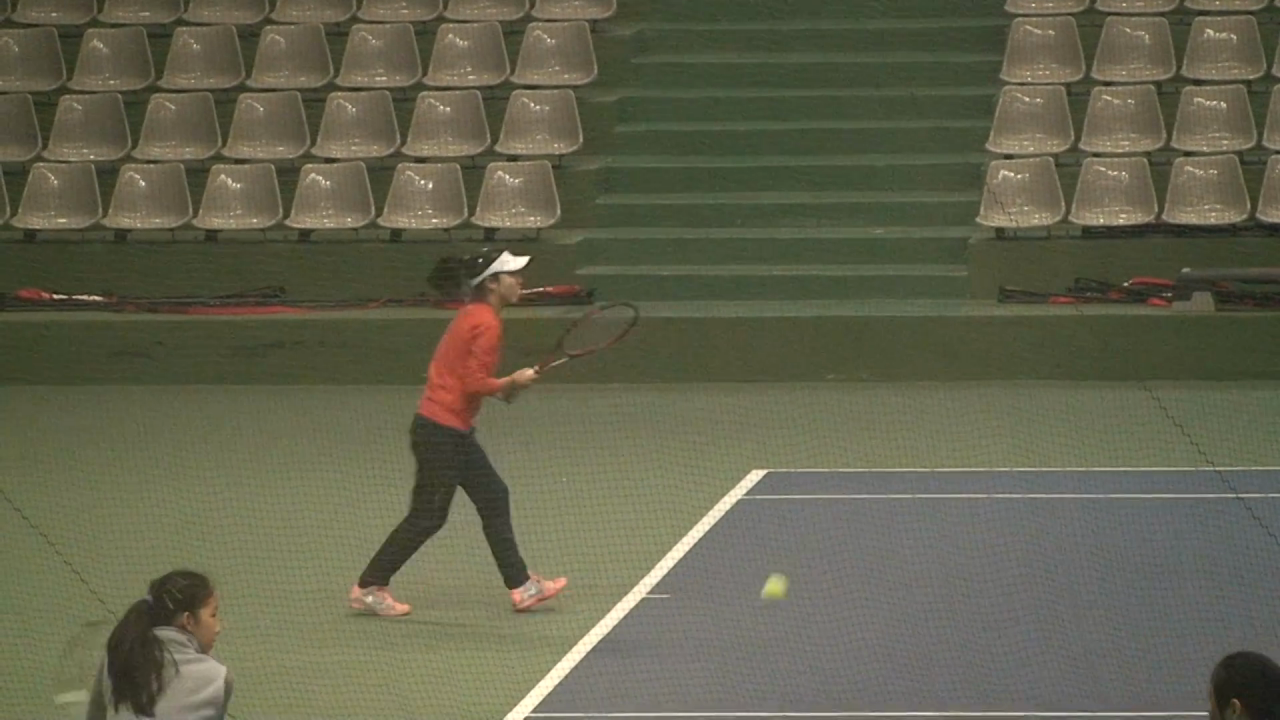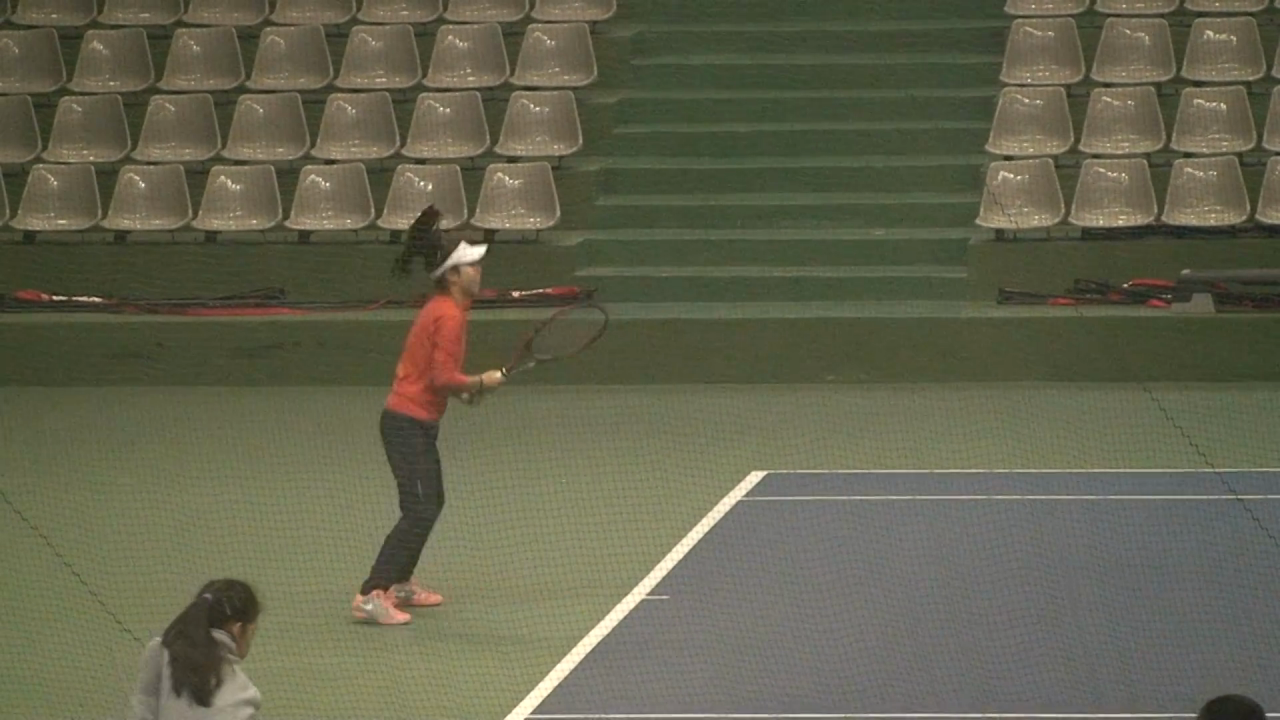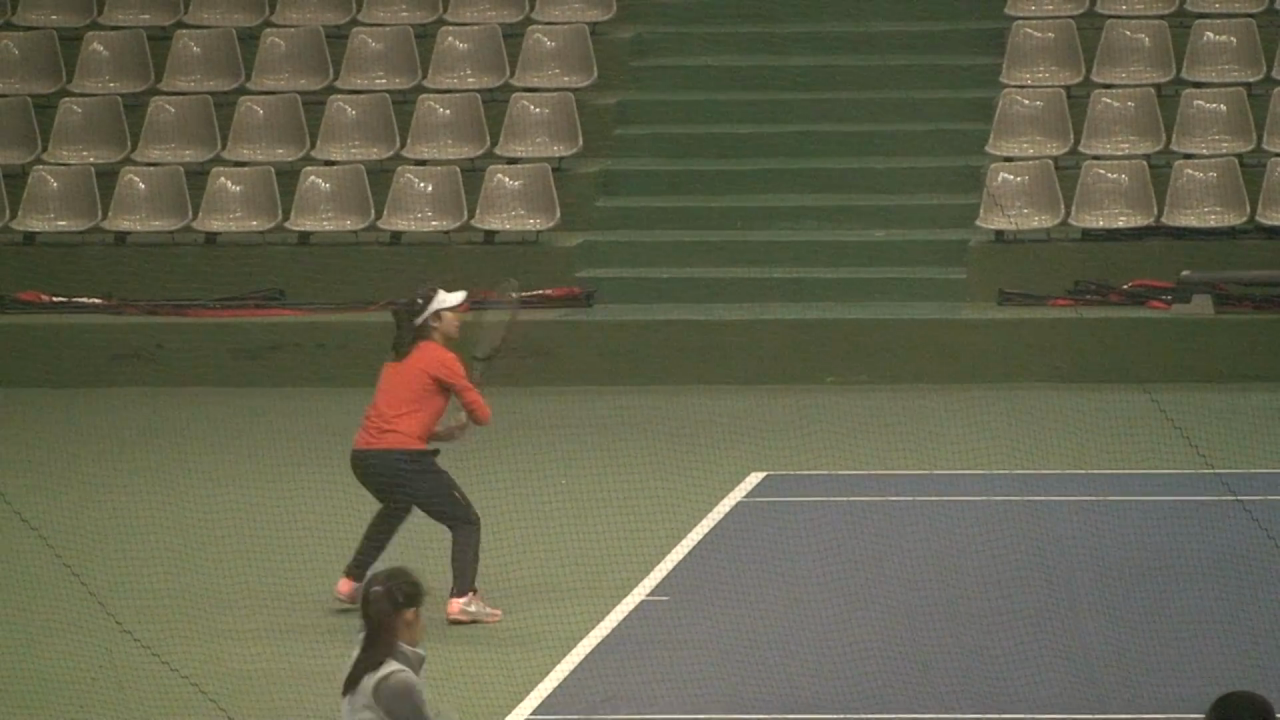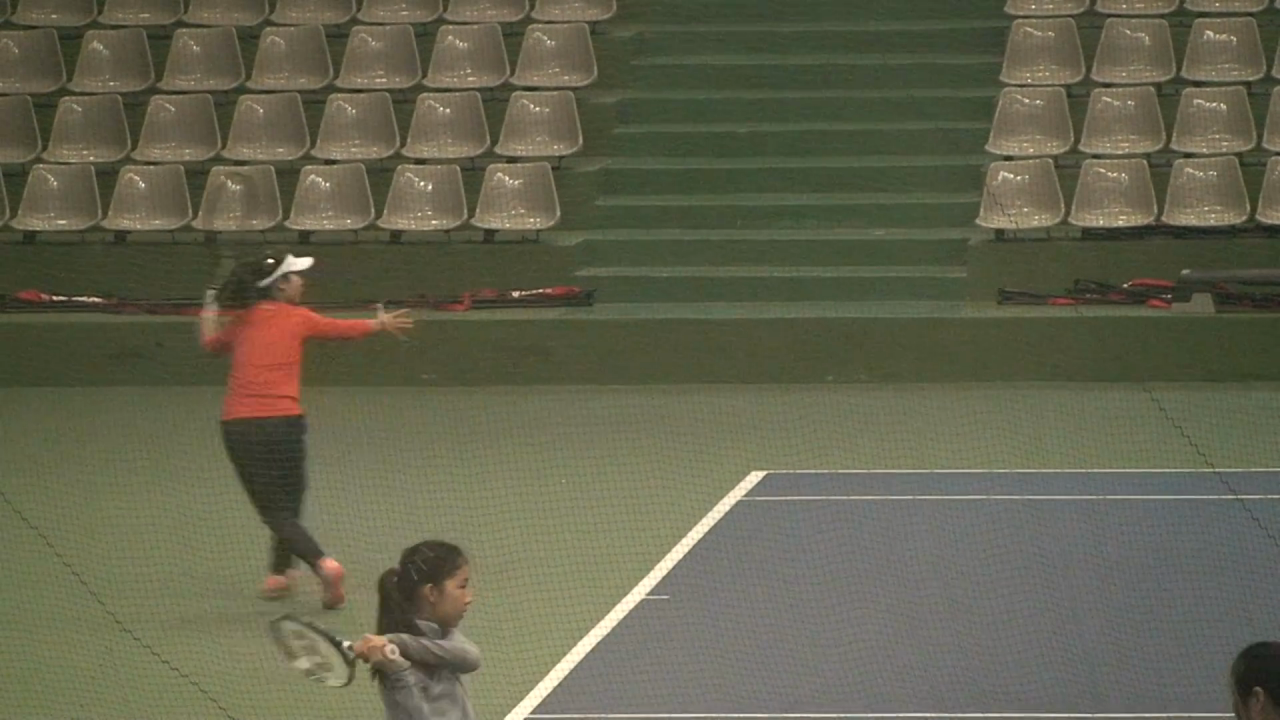
dt=0.4s
person 1, frame 1
left shoulder: (473, 315)
right shoulder: (487, 324)
right elbow: (476, 384)
left wrist: (501, 385)
right wrist: (513, 381)
left hip: (449, 427)
right hip: (441, 430)
left knee: (495, 497)
right knee: (427, 516)
left ankle: (521, 586)
right ankle: (368, 588)
person 1, frame 2
left shoulder: (439, 308)
right shoulder: (450, 315)
right elbow: (442, 377)
left wrist: (464, 387)
right wrist: (481, 382)
left hip: (409, 420)
right hip: (409, 424)
left knee: (429, 502)
right knee: (419, 513)
left ankle: (400, 583)
right ankle: (369, 596)
person 1, frame 3
left shoulder: (401, 359)
right shoulder: (443, 360)
right elbow: (481, 416)
left wrist: (441, 433)
right wrist: (471, 413)
left hip: (365, 456)
right hip: (404, 459)
left knee: (396, 508)
right knee: (465, 522)
left ankle: (350, 582)
right ankle: (463, 600)
person 1, frame 4
left shoulder: (241, 321)
right shoulder: (300, 318)
left elbow: (212, 344)
right elbow: (348, 328)
left wrist: (209, 320)
right wrist: (381, 323)
left hip: (238, 427)
right hip: (287, 424)
left knee: (275, 512)
right knee: (289, 500)
left ankle: (324, 566)
right ankle: (280, 574)
